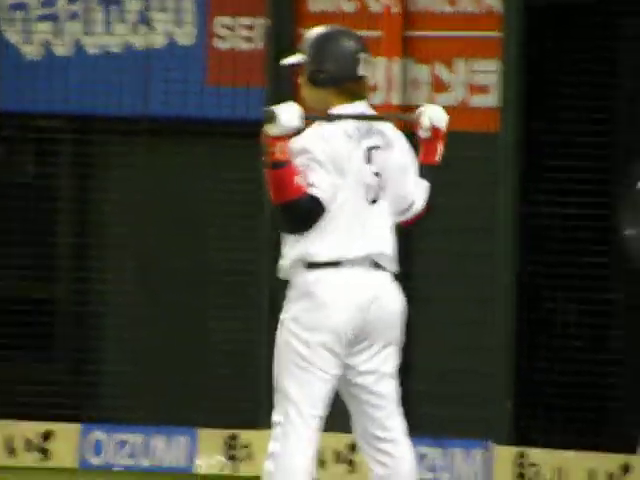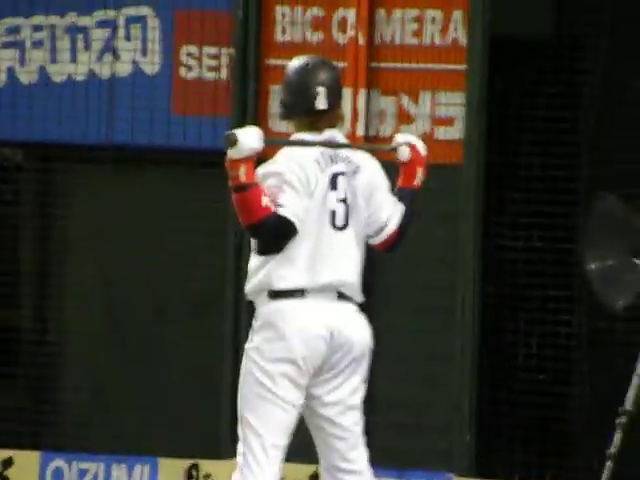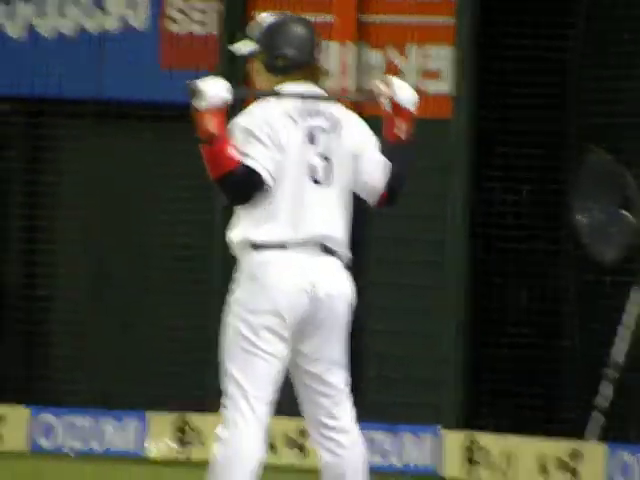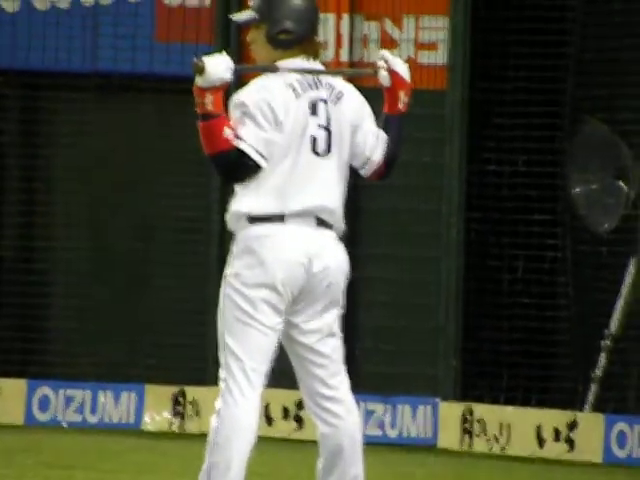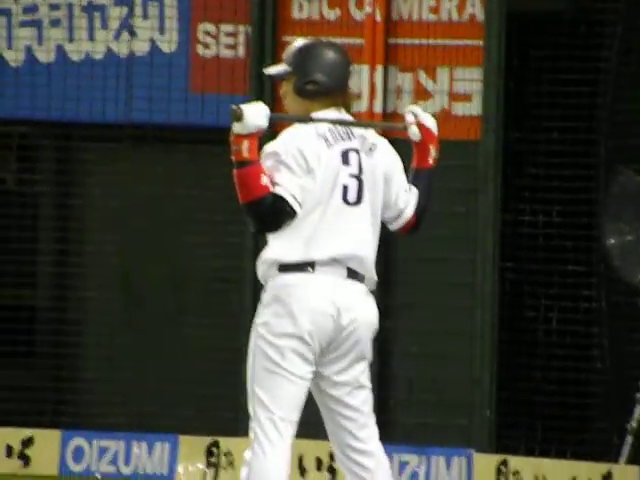
dt=1s
person 1, frame 1
left shoulder: (320, 137)
right shoulder: (392, 137)
left elbow: (297, 216)
right elbow: (412, 210)
left wrist: (277, 145)
right wrist: (432, 144)
left hip: (323, 291)
right hip: (379, 291)
left knee: (296, 422)
right knee: (383, 424)
person 1, frame 2
left shoulder: (288, 163)
right shoulder: (365, 165)
left elbow: (270, 236)
right elbow: (390, 236)
left wrist: (241, 169)
right wrist: (412, 171)
left hip: (289, 319)
right hip: (346, 321)
person 1, frame 3
left shoulder: (265, 116)
right shoulder: (347, 122)
left elbow: (238, 187)
right elbow: (386, 191)
left wrist: (210, 119)
right wrist: (399, 120)
left hip: (272, 273)
right hip: (329, 277)
left knee: (245, 410)
right knee: (334, 413)
person 1, frame 4
left shoulder: (263, 92)
right shoulder: (346, 95)
left elbow: (234, 167)
right elbow: (380, 164)
left wrist: (209, 98)
right wrist: (397, 96)
left hip: (267, 247)
right hip: (323, 250)
left knee: (240, 383)
right knee: (330, 386)
person 1, frame 5
left shoulder: (295, 141)
right shoulder: (377, 147)
left elbow: (268, 215)
right elbow: (410, 218)
left wrist: (245, 144)
right wrist: (425, 148)
left hip: (298, 295)
right hip: (354, 300)
left knee: (271, 429)
right knee: (358, 435)
